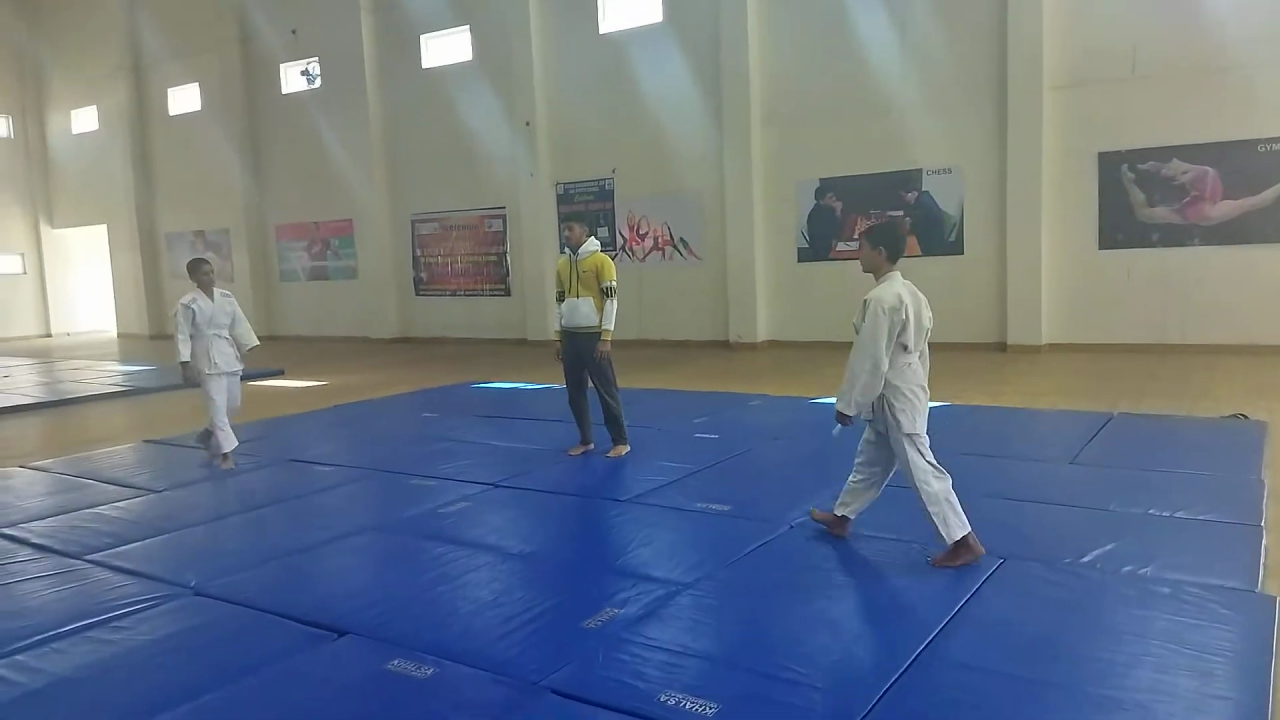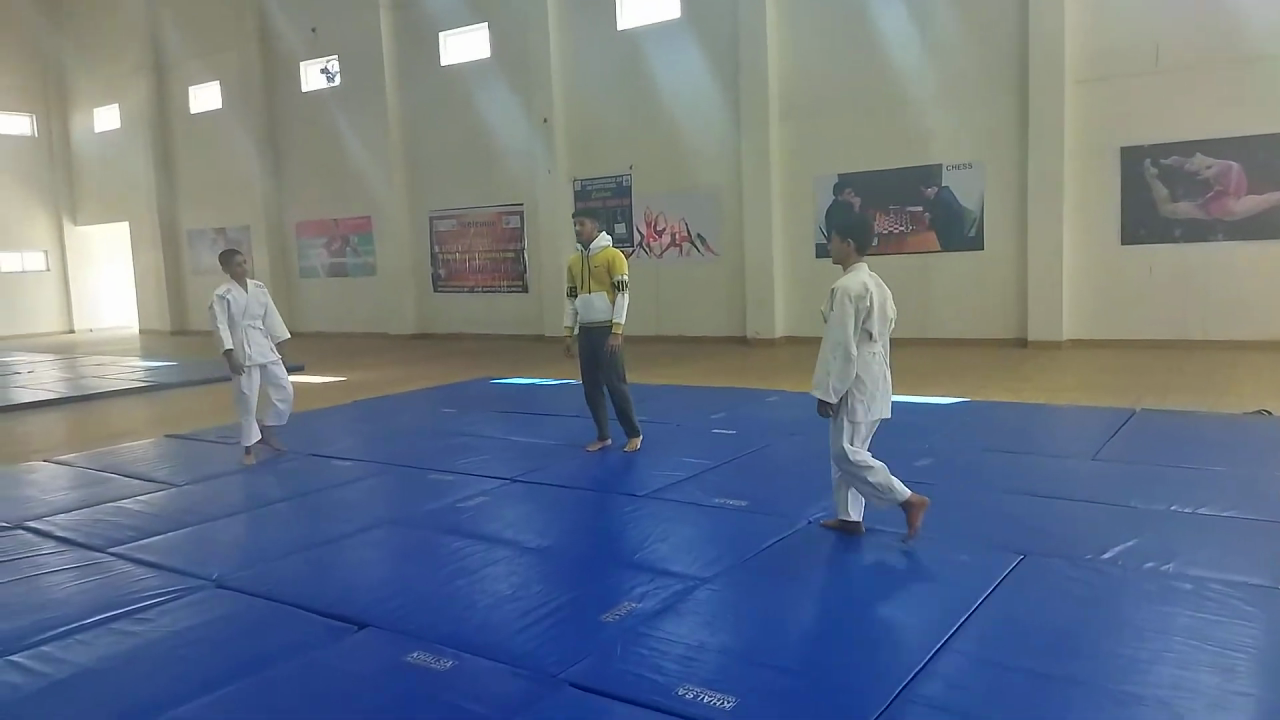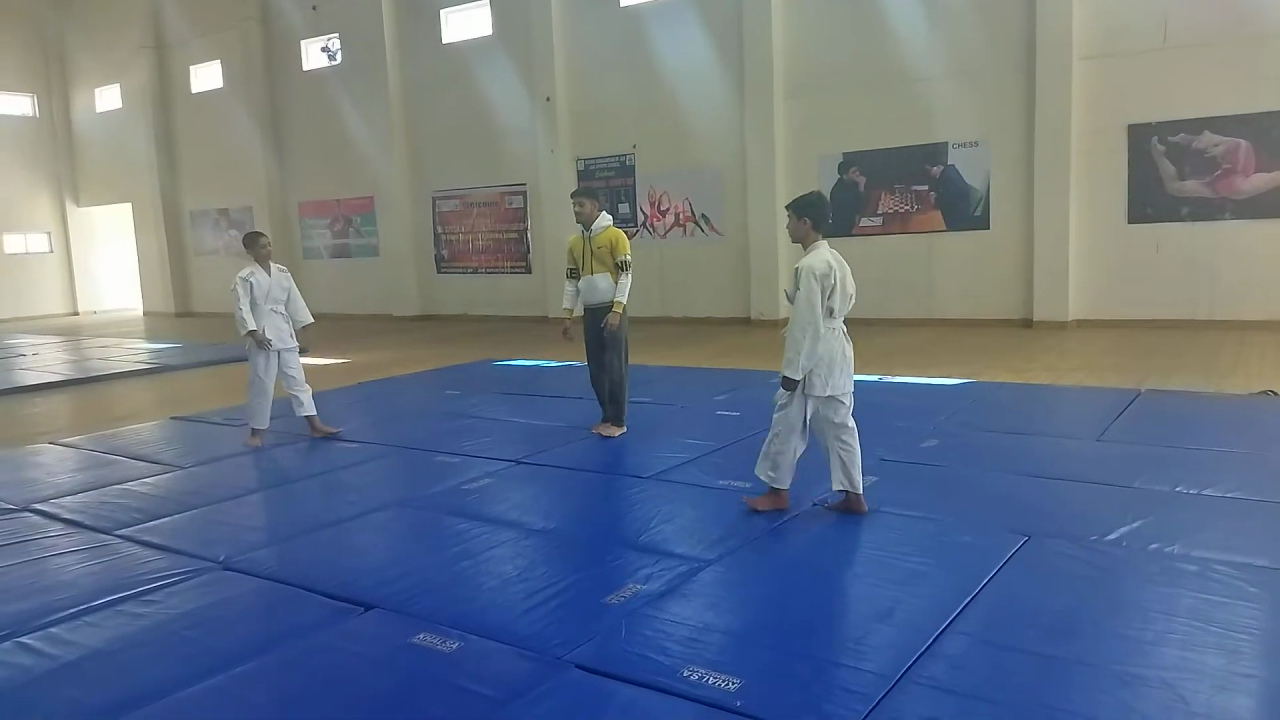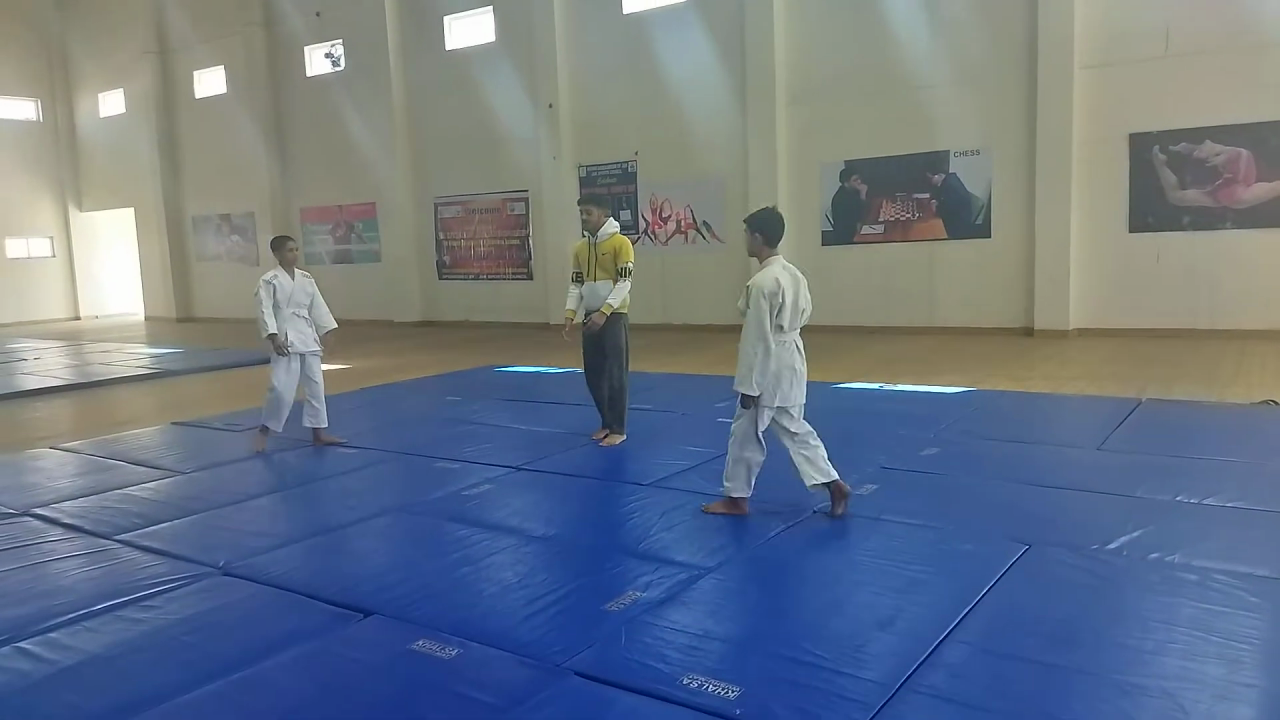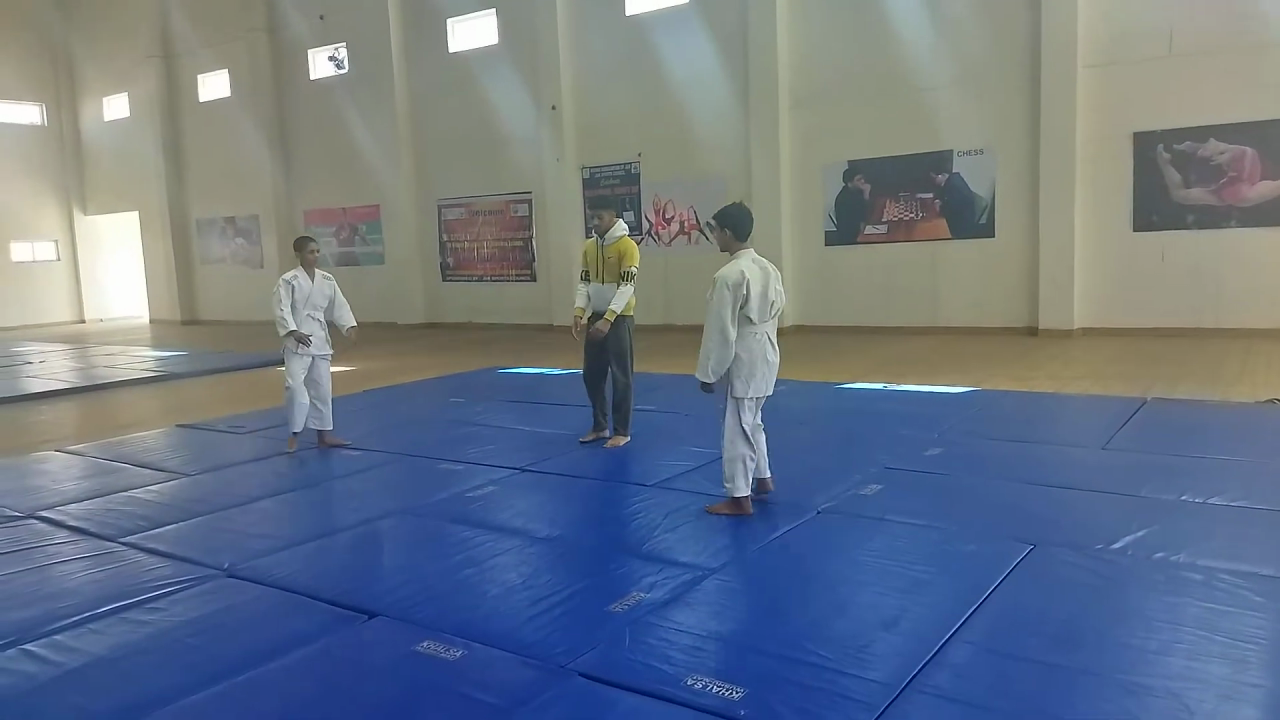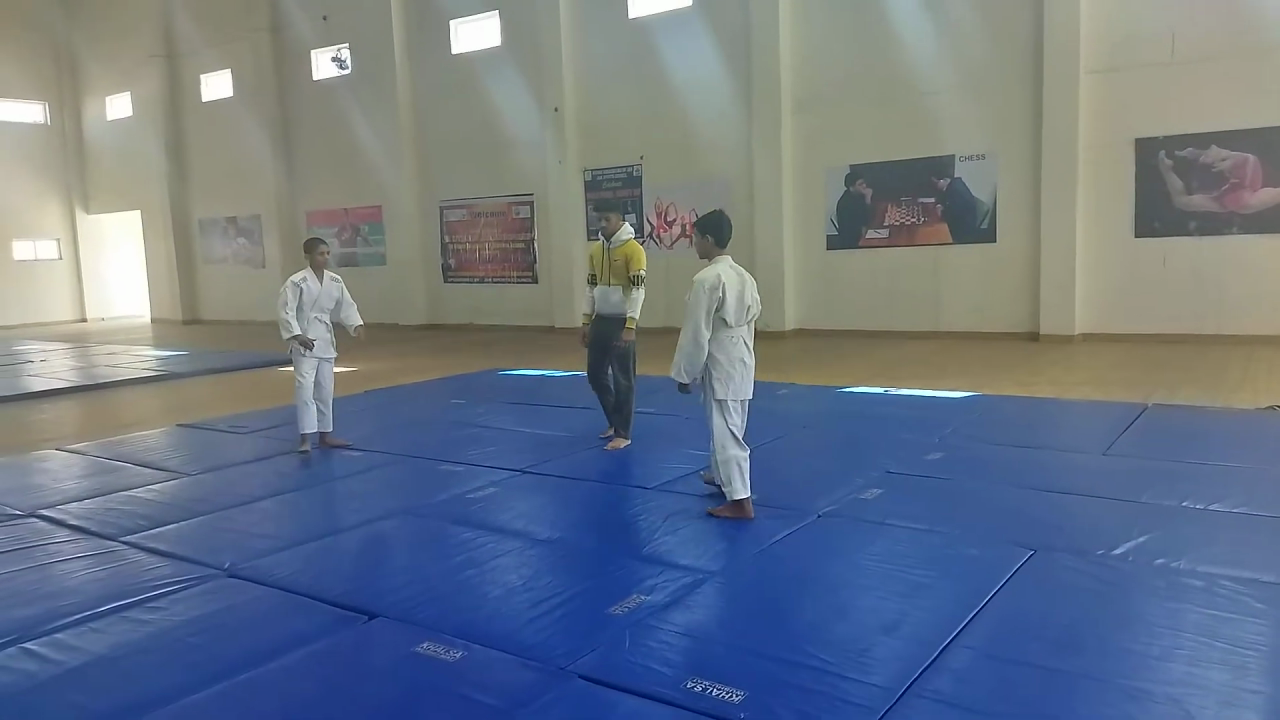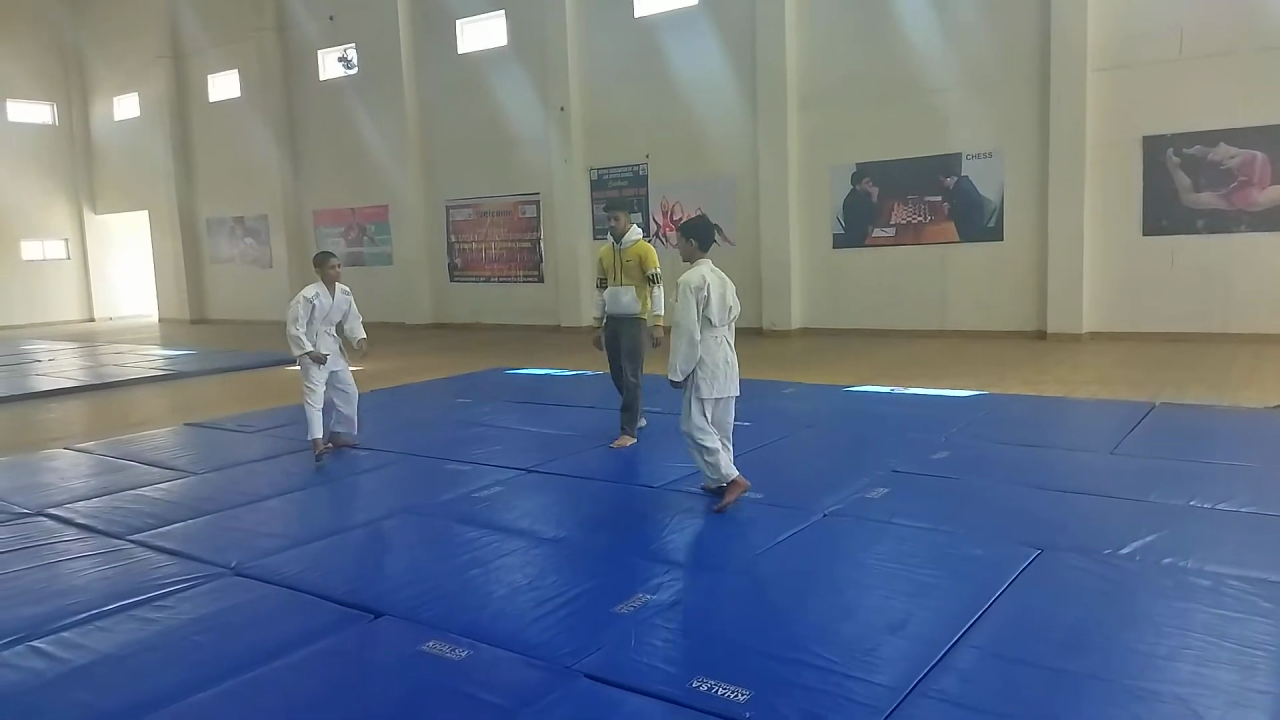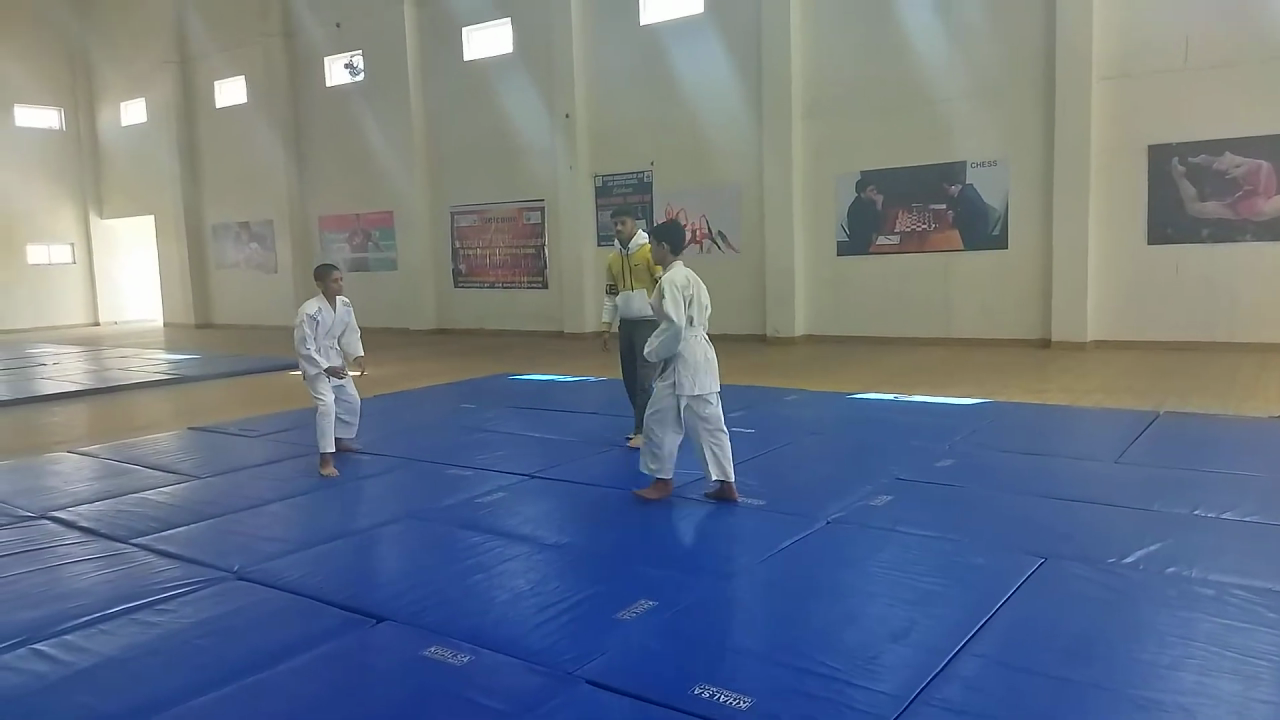
dt=0.2s
person 1, frame 1
left shoulder: (880, 299)
right shoulder: (910, 292)
left elbow: (867, 358)
right elbow: (917, 346)
left wrist: (847, 403)
left hip: (892, 394)
right hip: (908, 389)
left knee: (919, 467)
right knee: (871, 460)
left ankle: (963, 541)
right ankle: (842, 516)
person 1, frame 2
left shoulder: (846, 288)
right shoulder: (874, 283)
left elbow: (839, 346)
left wrist: (826, 393)
left hip: (855, 380)
right hip: (874, 374)
left knee: (849, 452)
right knee: (848, 448)
left ankle: (908, 500)
right ankle: (848, 516)
person 1, frame 3
left shoulder: (810, 266)
right shoulder: (835, 260)
left elbow: (806, 322)
left wrist: (792, 370)
left hip: (817, 356)
right hip: (837, 351)
left knee: (787, 424)
right knee: (839, 426)
left ankle: (777, 492)
right ankle: (853, 495)
person 1, frame 4
left shoulder: (762, 283)
right shoulder: (794, 274)
left elbow: (757, 339)
left wrist: (747, 386)
left hip: (770, 368)
right hip: (792, 361)
left knee: (746, 434)
right knee: (794, 429)
left ankle: (736, 498)
right ankle: (833, 485)
person 1, frame 5
left shoulder: (729, 275)
right shoulder: (768, 268)
left elbow: (720, 330)
left wrist: (708, 372)
left hip: (742, 358)
right hip: (766, 354)
left knee: (739, 428)
right knee: (749, 423)
left ankle: (740, 498)
right ankle: (762, 477)
person 1, frame 6
left shoulder: (706, 279)
right shoulder: (743, 275)
left elbow: (695, 332)
left wrist: (683, 373)
left hip: (719, 361)
right hip: (742, 357)
left knee: (725, 431)
right knee: (729, 426)
left ankle: (740, 500)
right ankle: (723, 477)
person 1, frame 7
left shoulder: (689, 279)
right shoulder: (722, 278)
left elbow: (686, 331)
left wrist: (677, 370)
left hip: (702, 362)
right hip: (724, 357)
left knee: (697, 427)
right knee: (718, 425)
left ankle: (732, 479)
right ankle: (721, 482)
person 1, frame 8
left shoulder: (669, 280)
right shoulder: (690, 277)
left elbow: (673, 327)
left wrist: (653, 350)
left hip: (682, 361)
right hip: (701, 355)
left knee: (658, 420)
right knee: (709, 423)
left ankle: (662, 480)
right ankle: (726, 484)
person 2, frame 1
left shoulder: (601, 261)
right shoulder: (562, 265)
left elbow: (610, 301)
left wrist: (606, 338)
right wrist: (558, 338)
left hip: (593, 336)
right hip: (570, 336)
left knee: (606, 389)
right knee: (575, 391)
left ankle: (620, 441)
right ankle: (586, 440)
person 2, frame 2
left shoulder: (613, 256)
right shoulder: (574, 262)
left elbow: (622, 295)
left wrist: (616, 332)
right wrist: (568, 333)
left hip: (607, 330)
right hip: (585, 331)
left knee: (615, 383)
right knee: (591, 387)
left ankle: (633, 434)
right ankle: (603, 435)
person 2, frame 3
left shoulder: (615, 235)
right shoulder: (575, 242)
left elbow: (625, 275)
right elbow: (571, 281)
left wrist: (616, 310)
right wrist: (568, 316)
left hip: (612, 311)
right hip: (591, 312)
left knee: (615, 368)
right knee: (596, 369)
left ankle: (618, 421)
right ankle: (607, 417)
person 2, frame 4
left shoulder: (620, 243)
right shoulder: (580, 248)
left elbow: (624, 282)
right elbow: (575, 285)
left wrist: (604, 312)
right wrist: (570, 315)
left hip: (614, 317)
right hip: (592, 318)
left knee: (615, 375)
right knee: (593, 375)
left ankle: (618, 429)
right ankle: (607, 423)
person 2, frame 5
left shoulder: (627, 246)
right shoulder: (589, 246)
left elbow: (627, 286)
right elbow: (584, 283)
left wrist: (607, 319)
right wrist: (579, 313)
left hip: (618, 319)
right hip: (596, 318)
left knee: (620, 377)
right knee: (591, 375)
left ankle: (621, 431)
right ankle: (600, 426)
person 2, frame 6
left shoulder: (633, 249)
right shoulder: (595, 250)
left elbow: (638, 290)
right elbow: (591, 287)
left wrist: (630, 327)
right wrist: (586, 321)
left hip: (622, 322)
right hip: (600, 320)
left knee: (622, 379)
right knee: (595, 373)
left ankle: (623, 434)
right ankle: (615, 420)
person 2, frame 7
left shoulder: (643, 249)
right shoulder: (604, 252)
left elbow: (656, 287)
right elbow: (601, 291)
left wrist: (657, 323)
right wrist: (597, 325)
left hip: (635, 321)
right hip: (612, 322)
left knee: (630, 378)
right knee: (618, 376)
left ankle: (628, 432)
right ankle: (635, 418)
person 2, frame 8
left shoulder: (650, 253)
right shoulder: (614, 258)
right elbow: (610, 295)
right wrist: (605, 329)
left hip: (648, 323)
right hip: (626, 325)
left knee: (643, 378)
right knee: (630, 379)
left ankle: (641, 431)
right ankle: (639, 427)
person 3, frame 1
left shoulder: (227, 297)
right shoulder: (187, 304)
left elbow: (240, 325)
right elbow: (182, 337)
left wrist: (250, 348)
right wrist: (186, 366)
left hip: (231, 357)
right hip: (208, 361)
left knee: (231, 405)
right knee: (218, 407)
left ankle: (207, 436)
right ankle: (226, 454)
person 3, frame 2
left shoulder: (260, 288)
right shoulder: (223, 294)
left elbow: (272, 316)
right elbow: (221, 327)
left wrist: (280, 342)
right wrist: (230, 355)
left hip: (265, 347)
right hip: (242, 352)
left knee: (284, 391)
right knee: (247, 401)
left ankle: (268, 431)
right ankle: (249, 448)
person 3, frame 3
left shoulder: (282, 272)
right shoulder: (245, 278)
left elbow: (294, 301)
right elbow: (242, 309)
left wrist: (303, 327)
right wrist: (254, 333)
left hip: (285, 334)
right hip: (264, 336)
left knee: (296, 380)
right knee: (261, 384)
left ankle: (314, 424)
right ankle: (256, 431)
person 3, frame 4
left shoulder: (306, 278)
right shoulder: (269, 281)
left elbow: (318, 307)
right elbow: (264, 312)
left wrist: (327, 331)
right wrist: (274, 337)
left hip: (309, 339)
right hip: (285, 340)
left knee: (315, 387)
right knee: (281, 388)
left ankle: (319, 432)
right ankle: (265, 429)
person 3, frame 5
left shoulder: (327, 280)
right shoulder: (288, 280)
left elbow: (339, 306)
right elbow: (282, 311)
left wrist: (349, 326)
right wrist: (294, 333)
left hip: (320, 339)
right hip: (297, 341)
left knee: (322, 389)
right knee: (295, 387)
left ankle: (323, 434)
right ankle: (294, 434)
person 3, frame 6
left shoulder: (335, 281)
right shoulder: (296, 282)
left elbow: (347, 307)
right elbow: (286, 312)
left wrist: (357, 325)
right wrist: (297, 336)
left hip: (325, 340)
right hip: (304, 341)
left knee: (325, 390)
right knee: (305, 387)
left ankle: (324, 435)
right ankle: (306, 437)
person 3, frame 7
left shoulder: (345, 293)
right shoulder: (307, 296)
left elbow: (352, 320)
right elbow: (294, 328)
left wrist: (360, 339)
right wrist: (309, 353)
left hip: (333, 349)
right hip: (310, 350)
left knee: (348, 392)
right knee: (314, 395)
left ankle: (338, 434)
right ankle: (318, 443)
person 3, frame 8
left shoulder: (345, 305)
right shoulder: (309, 311)
left elbow: (351, 334)
right elbow: (303, 347)
left wrist: (357, 356)
right wrist: (326, 368)
left hip: (336, 360)
right hip: (316, 365)
left knee: (351, 402)
right knee: (327, 405)
left ankle: (338, 440)
right ankle: (326, 460)
